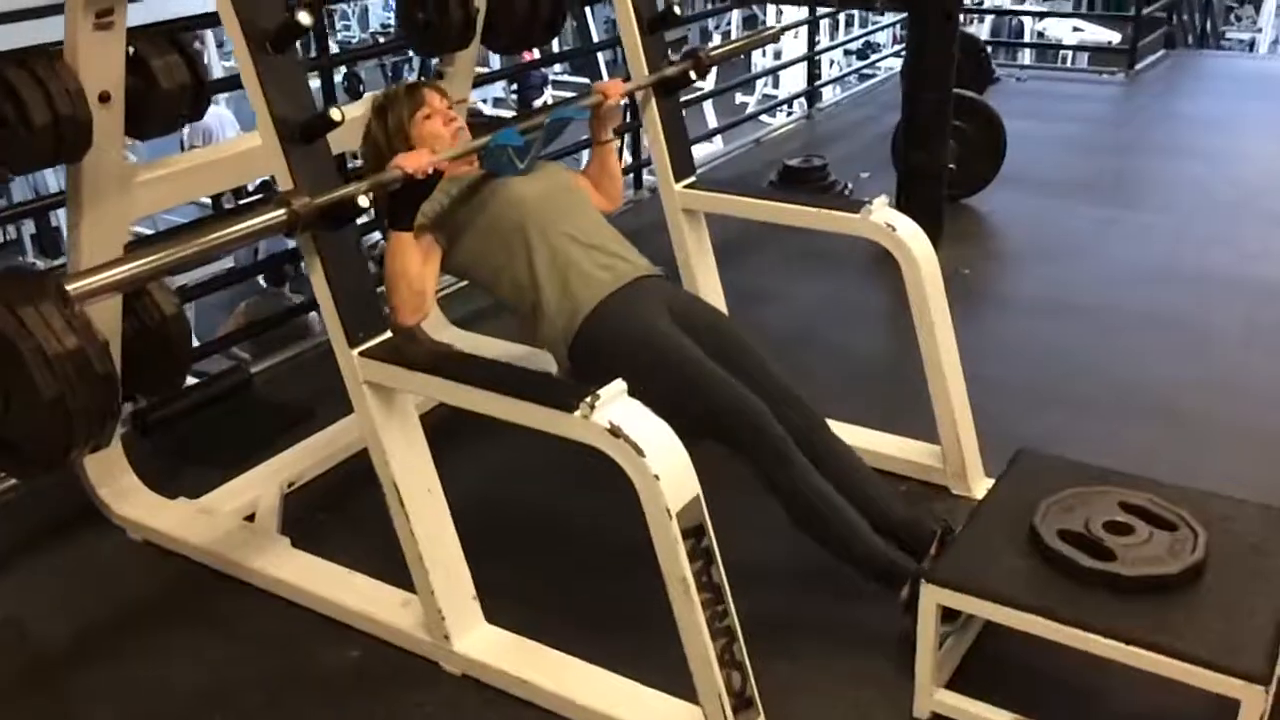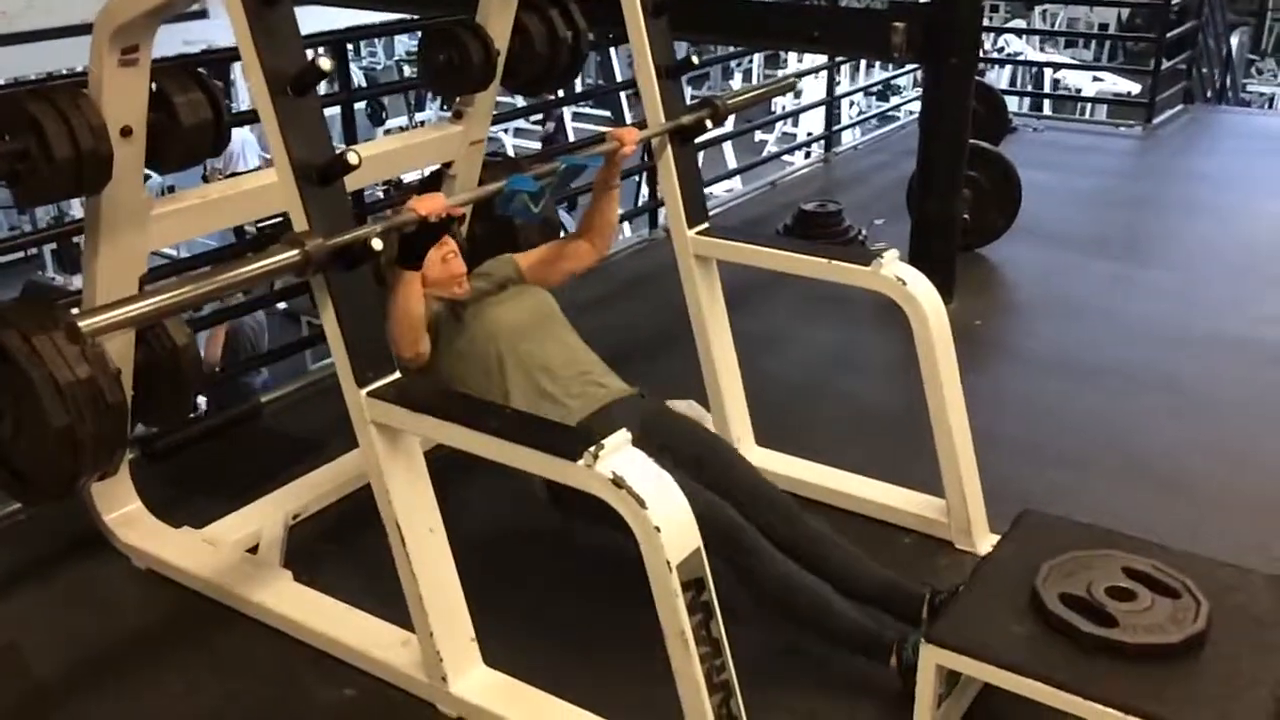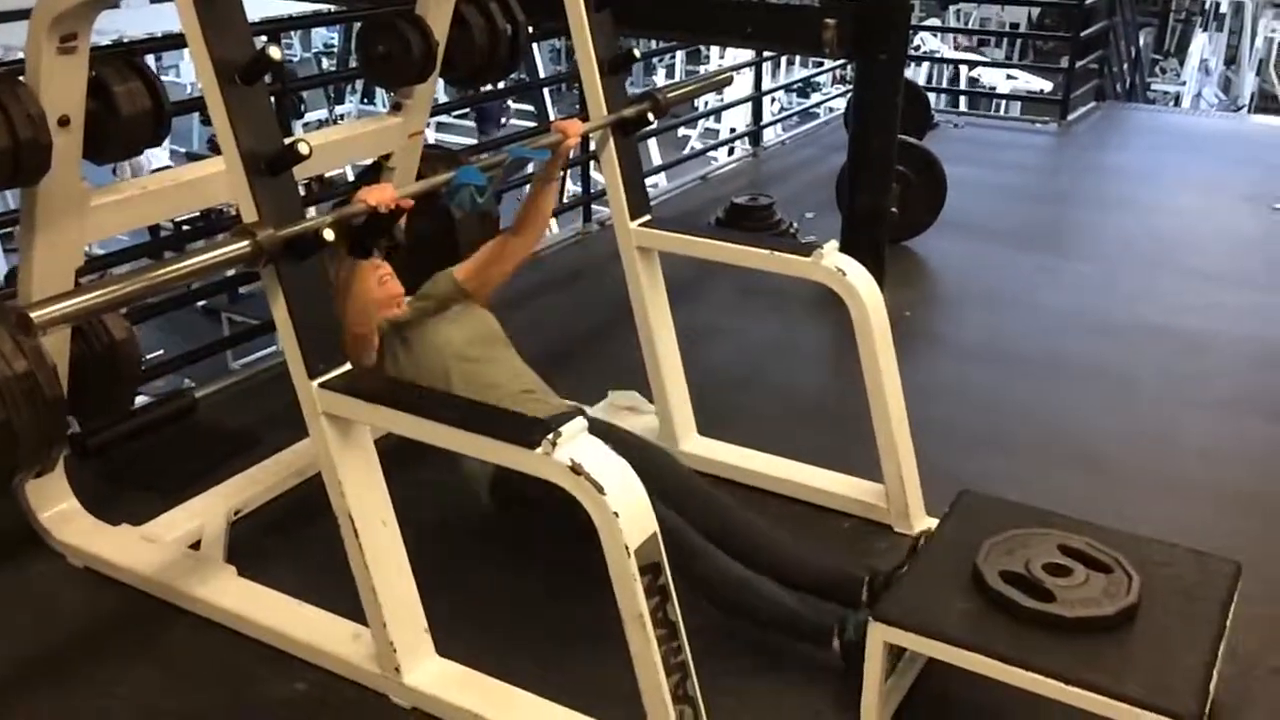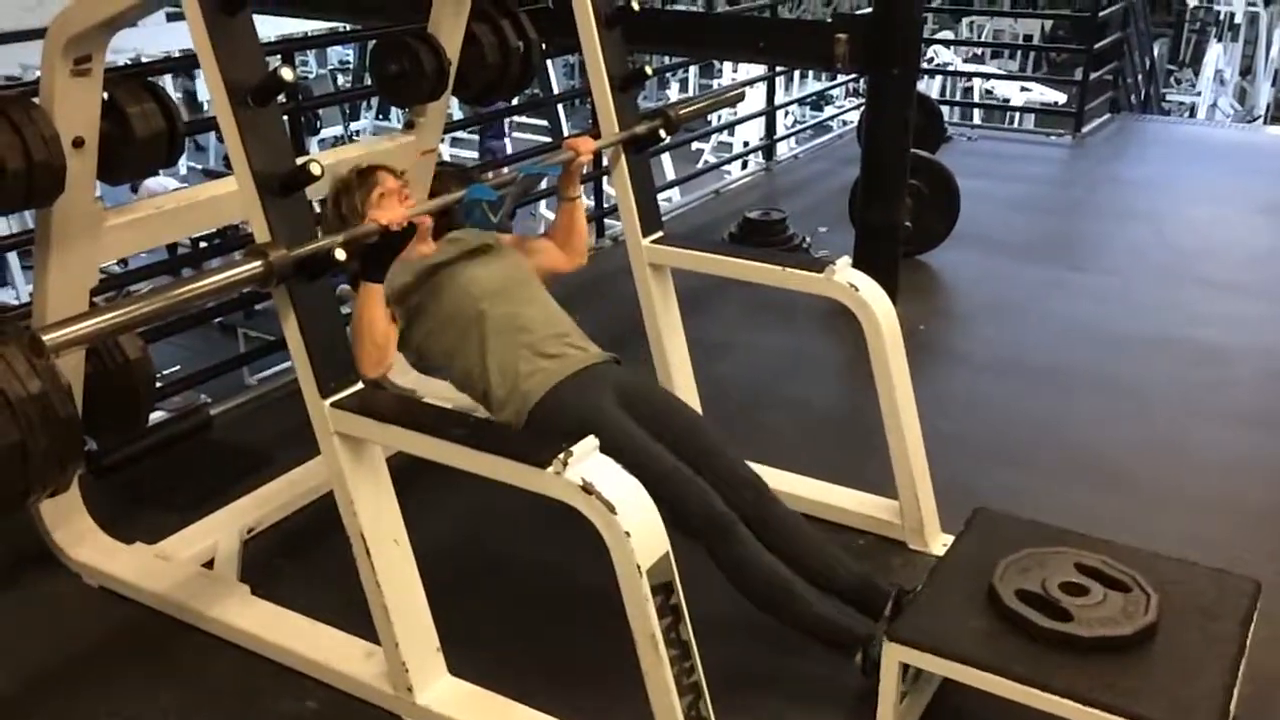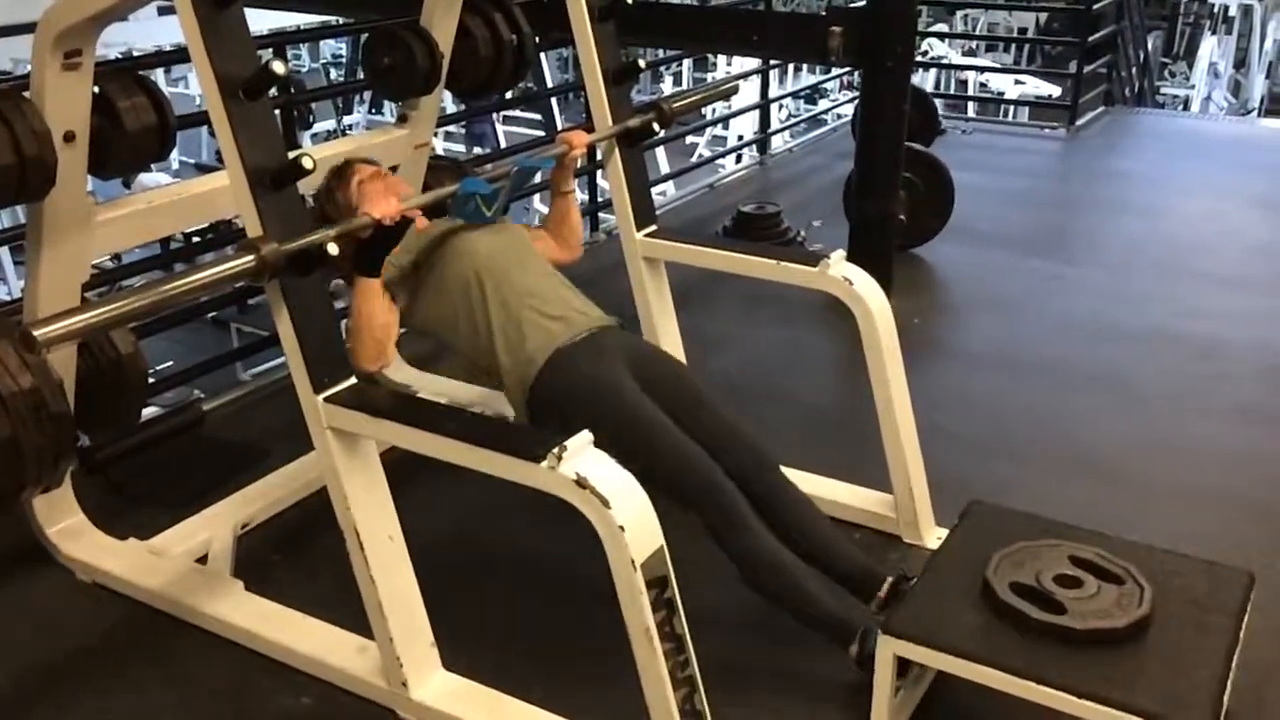
dt=1s
person 1, frame 1
right shoulder: (433, 210)
left elbow: (608, 198)
right elbow: (409, 315)
left wrist: (602, 122)
right wrist: (399, 208)
left hip: (659, 295)
right hip: (603, 328)
left knee: (799, 424)
right knee: (765, 441)
left ankle: (928, 540)
right ankle: (907, 579)
person 1, frame 2
left shoulder: (498, 273)
right shoulder: (430, 321)
left elbow: (590, 246)
right elbow: (407, 351)
left wrist: (609, 171)
right wrist: (411, 251)
left hip: (631, 409)
left knee: (774, 509)
right knee: (732, 537)
left ankle: (923, 605)
right ankle: (897, 648)
person 1, frame 3
left shoulder: (439, 299)
right shoulder: (380, 351)
left elbow: (520, 239)
right elbow: (357, 329)
left wrist: (552, 164)
right wrist: (359, 230)
left hip: (569, 422)
left knee: (712, 510)
right knee: (672, 540)
left ankle: (865, 589)
right ankle: (840, 633)
person 1, frame 4
left shoulder: (472, 242)
right shoulder: (398, 286)
left elbow: (569, 253)
right elbow: (372, 366)
left wrist: (570, 178)
right wrist: (375, 260)
left hip: (606, 375)
right hip: (549, 409)
left knee: (748, 495)
right knee: (710, 520)
left ankle: (885, 602)
right ankle: (864, 645)
person 1, frame 5
left shoulder: (468, 219)
right shoulder: (395, 264)
left elbow: (566, 247)
right elbow: (370, 360)
left wrist: (564, 171)
right wrist: (368, 255)
left hip: (615, 343)
right hip: (562, 375)
left knee: (756, 469)
right knee: (719, 500)
left ankle: (878, 588)
right ankle: (861, 635)
